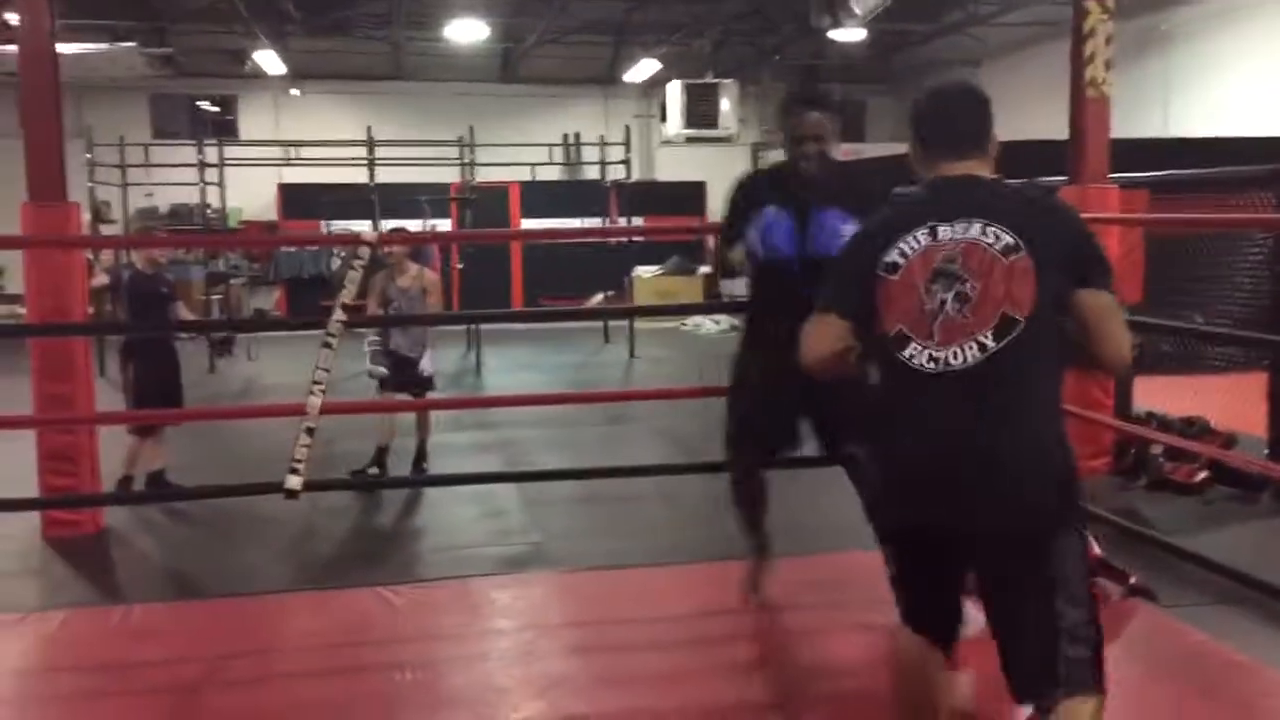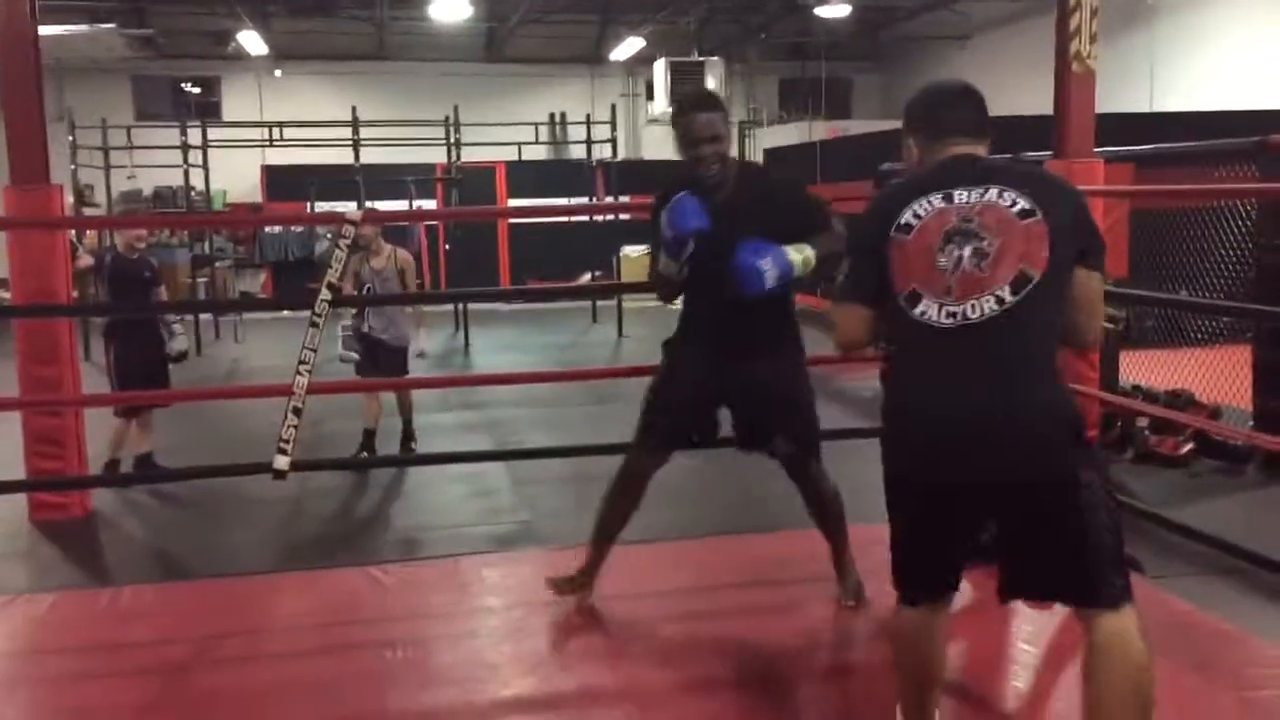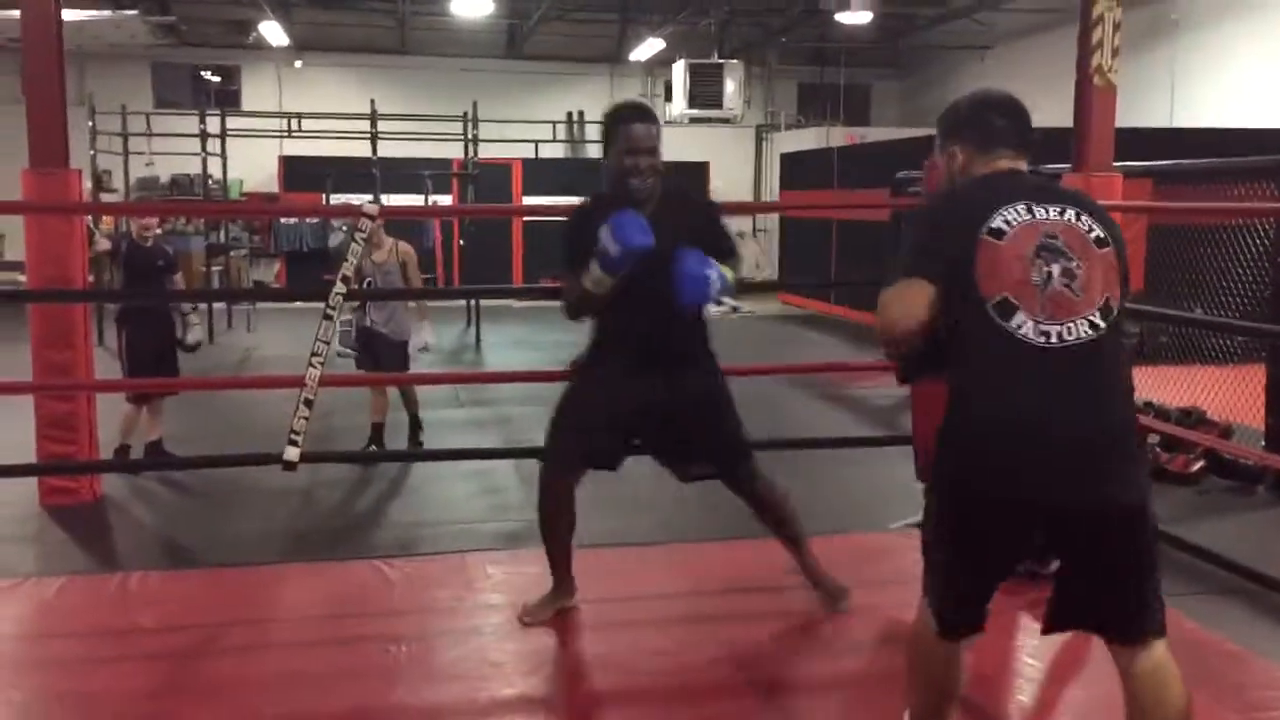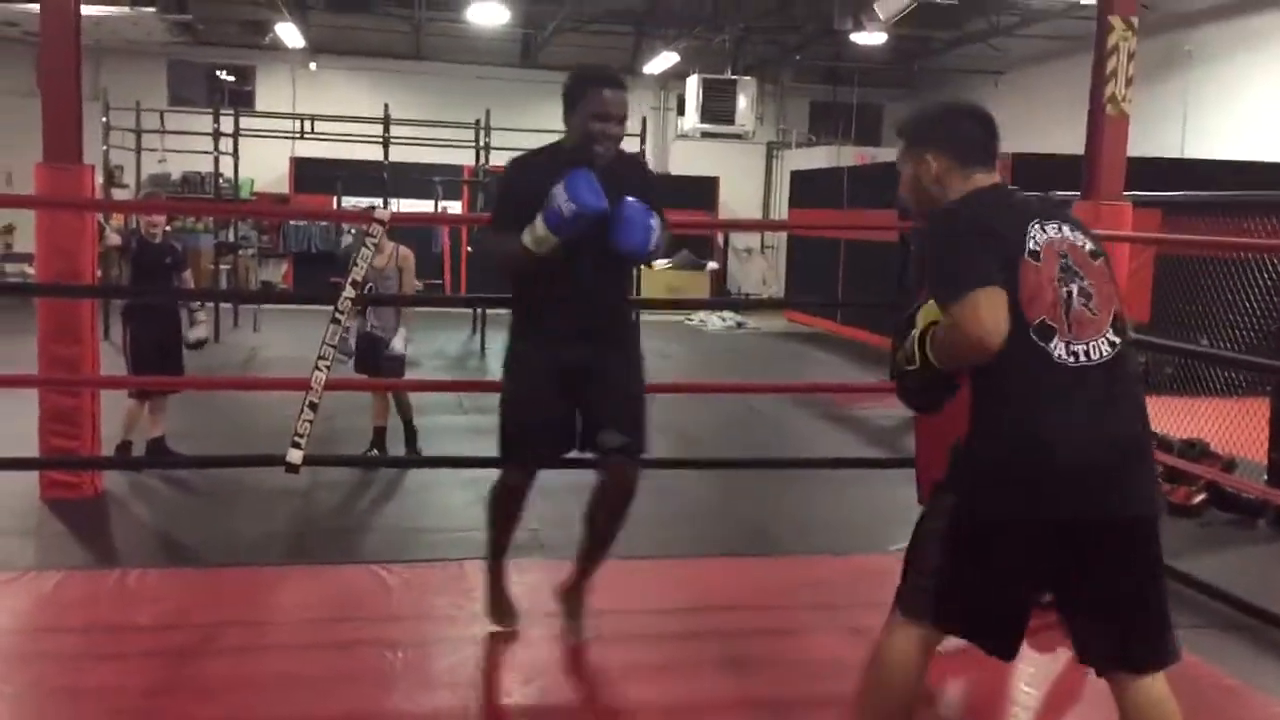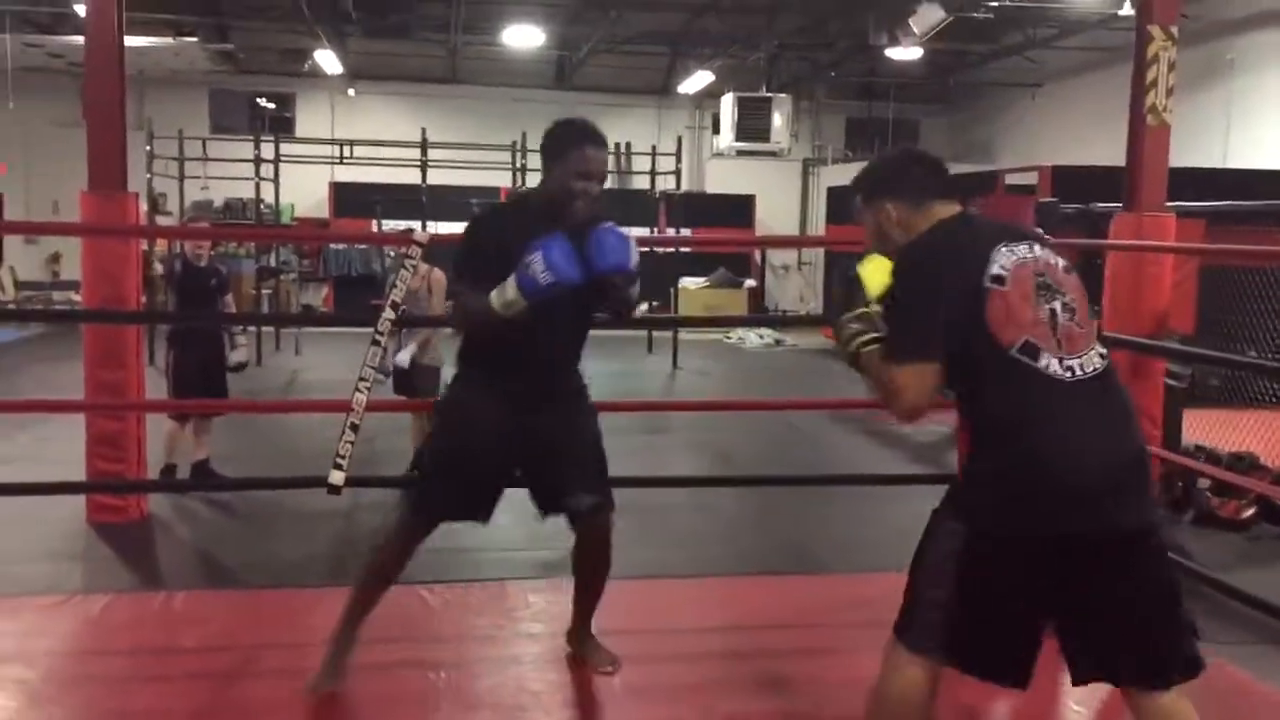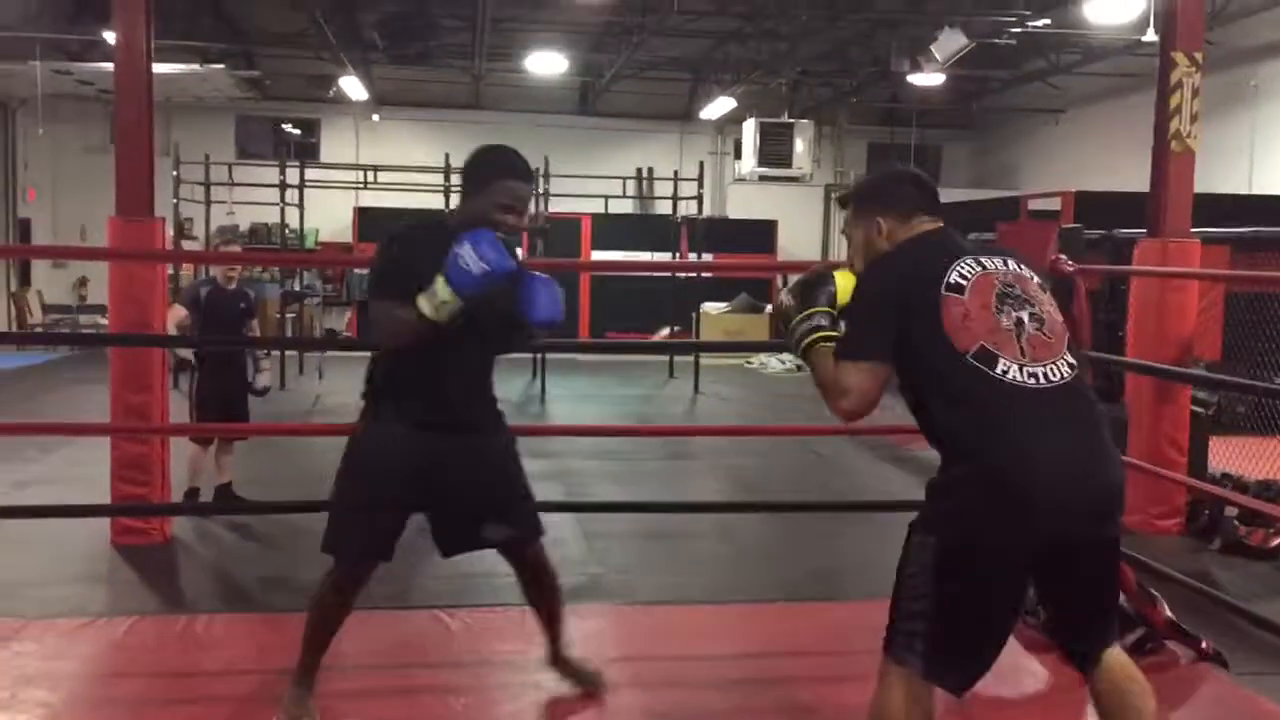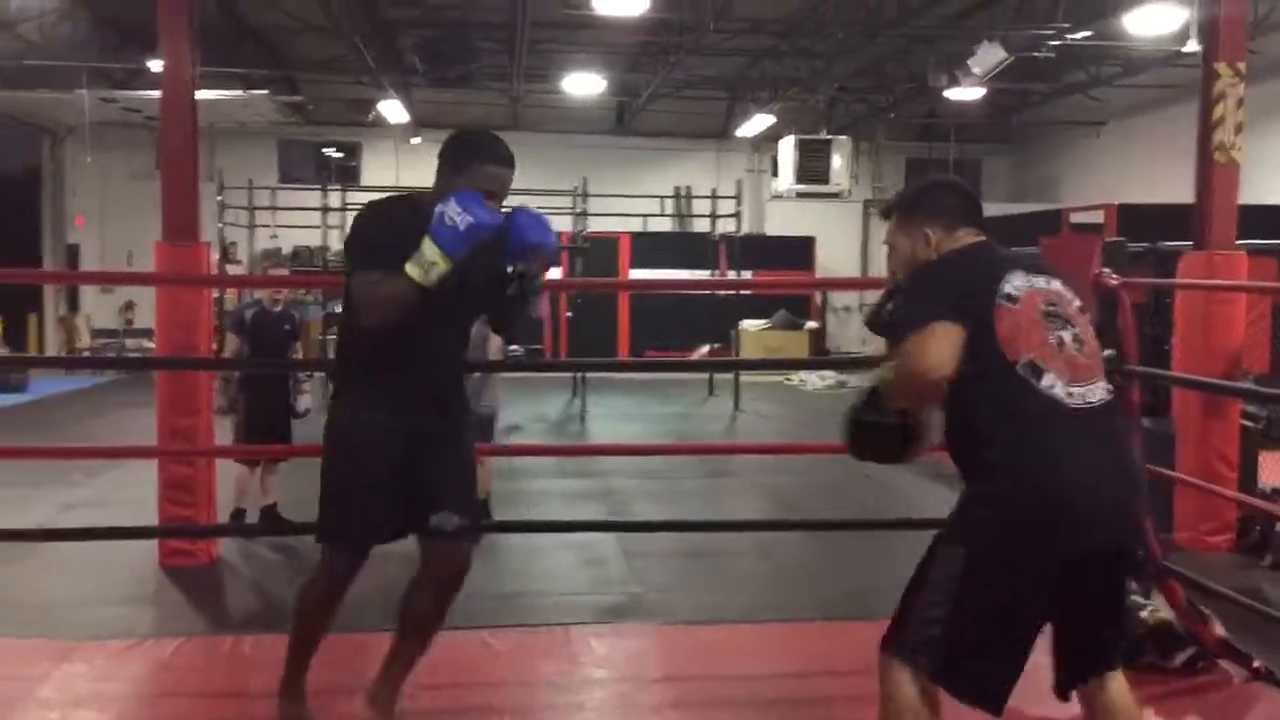
dt=0.2s
person 1, frame 1
left shoulder: (877, 235)
right shoulder: (1052, 222)
left elbow: (819, 353)
right elbow: (1115, 352)
left hip: (911, 474)
right hip: (1022, 476)
left knee: (923, 632)
person 1, frame 2
left shoulder: (888, 208)
right shoulder: (1054, 196)
left elbow: (850, 332)
right elbow: (1088, 330)
left hip: (921, 433)
right hip: (1034, 426)
left knee: (921, 598)
right knee: (1107, 608)
person 1, frame 3
left shoulder: (948, 212)
right shoulder: (1097, 221)
left elbow: (898, 321)
left wrist: (948, 319)
left hip: (988, 446)
right hip: (1102, 449)
left knee: (945, 609)
right knee: (1139, 640)
person 1, frame 4
left shoulder: (958, 224)
right shoulder: (1071, 228)
left elbow: (983, 331)
left wrist: (923, 350)
left hip: (1015, 463)
right hip: (1120, 466)
left knee: (914, 622)
right knee: (1138, 667)
person 1, frame 5
left shoulder: (925, 261)
right shoulder: (1030, 244)
left elbow: (907, 398)
left wrist: (864, 343)
left hip: (1021, 478)
right hip: (1119, 473)
left knee: (916, 651)
person 1, frame 6
left shoulder: (892, 273)
right shoulder: (1010, 262)
left elbow: (851, 398)
left wrist: (811, 327)
left hip: (991, 490)
right hip: (1091, 478)
left knee: (909, 668)
right knee: (1098, 651)
person 1, frame 7
left shoulder: (942, 277)
right shoulder: (1048, 282)
left elbow: (930, 365)
left wrist: (890, 393)
left hip: (1023, 506)
right hip: (1114, 496)
left knee: (909, 665)
right knee: (1098, 673)
person 2, frame 1
left shoulder: (858, 190)
right shoulder: (756, 190)
right elbow: (728, 259)
right wrist: (749, 251)
right hip: (767, 346)
left knee: (863, 462)
right knee: (745, 462)
right ankle: (759, 548)
person 2, frame 2
left shoulder: (771, 189)
right shoulder: (674, 202)
left elbow: (832, 241)
right elbow: (665, 292)
left wrist: (790, 262)
right wrist: (671, 257)
left hip: (769, 349)
right hip: (697, 346)
left knee: (803, 465)
right knee: (642, 457)
left ankle: (845, 566)
right ankle: (592, 570)
person 2, frame 3
left shoulder: (693, 209)
right shoulder: (590, 219)
left elbow: (728, 267)
right elbow: (574, 307)
left wrist: (715, 279)
right wrist: (603, 269)
left hip: (686, 368)
right hip: (613, 365)
left knee: (745, 477)
right knee: (557, 471)
left ankle: (811, 568)
right ankle: (561, 586)
person 2, frame 4
left shoulder: (635, 175)
right shoulder: (527, 174)
left elbow: (650, 241)
right elbow: (504, 261)
left wrist: (645, 240)
right wrist: (548, 227)
left hip: (612, 339)
right hip: (539, 340)
left knee: (621, 471)
right knee: (519, 471)
left ankle: (577, 584)
right ankle: (496, 583)
person 2, frame 5
left shoulder: (598, 230)
right shoulder: (495, 226)
left elbow: (620, 309)
right elbow: (463, 318)
left wrist: (624, 281)
right wrist: (518, 291)
left hip: (557, 395)
right hip: (484, 393)
left knee: (595, 522)
right knee: (416, 519)
left ankle: (581, 632)
right ankle: (345, 639)
person 2, frame 6
left shoulder: (505, 262)
right shoulder: (407, 247)
right elbow: (386, 335)
left wrist: (533, 317)
right wrist: (448, 289)
left hip: (474, 425)
right hip: (396, 427)
left knee: (527, 550)
right knee: (352, 564)
left ankle: (559, 653)
person 2, frame 7
left shoulder: (490, 237)
right shoulder: (382, 221)
left elbow: (507, 320)
right elbow: (371, 312)
left wrist: (530, 273)
right wrist: (436, 255)
left hip: (443, 409)
right hip: (370, 408)
left knee: (450, 556)
right knee: (341, 559)
person 3, frame 1
left shoulder: (164, 280)
right shoulder: (124, 276)
left elbow: (180, 313)
right elbow: (96, 280)
left hip: (164, 352)
right hip: (137, 354)
left knee: (159, 420)
right knee: (142, 424)
left ankle: (156, 476)
right ankle: (125, 481)
person 3, frame 2
left shoulder: (149, 264)
right shoulder: (106, 259)
left elbow: (161, 299)
right elbow: (80, 261)
left wrist: (175, 330)
left hip: (148, 334)
right hip: (120, 337)
left knee: (147, 402)
right knee: (128, 405)
left ankle: (144, 459)
right ankle: (112, 463)
person 3, frame 3
left shoulder: (164, 252)
right shoulder: (121, 245)
left elbow: (178, 287)
right elbow: (98, 244)
left wrist: (191, 319)
left hip: (162, 323)
right hip: (132, 324)
left knee: (159, 391)
right knee: (138, 394)
left ankle: (154, 447)
right ankle: (122, 451)
person 3, frame 4
left shoulder: (174, 248)
right shoulder: (130, 241)
left elbow: (186, 284)
right elbow: (109, 239)
left wrist: (198, 317)
left hip: (169, 320)
right hip: (138, 320)
left knee: (163, 387)
right knee: (141, 389)
left ankle: (156, 443)
right ankle: (124, 446)
person 3, frame 5
left shoulder: (218, 272)
right shoulder: (176, 265)
left elbow: (228, 307)
left wrist: (238, 341)
left hip: (212, 343)
right hip: (183, 343)
left knee: (207, 410)
right knee: (180, 411)
left ankle: (201, 466)
right ankle: (168, 469)
person 3, frame 6
left shoulder: (246, 295)
right shoulder: (199, 291)
left elbow: (253, 332)
right elbow: (171, 321)
left wrist: (262, 365)
right wrist: (179, 346)
left hip: (235, 369)
right hip: (206, 368)
left knee: (229, 435)
right knee: (202, 435)
left ankle: (223, 490)
right ankle: (191, 493)
person 3, frame 7
left shoulder: (292, 318)
right shoulder: (245, 313)
right elbow: (230, 354)
left hip: (280, 391)
right hip: (252, 390)
left knee: (273, 456)
right knee: (248, 457)
left ankle: (269, 510)
right ankle: (238, 514)
person 4, frame 1
left shoulder: (427, 278)
right shoulder: (380, 279)
right elbow: (371, 314)
left wrist: (429, 354)
right wrist: (373, 345)
left hip: (418, 351)
right hip: (391, 349)
left ankle: (421, 456)
right ankle: (378, 462)
person 4, frame 2
left shoulder: (401, 258)
right shoulder: (356, 261)
right elbow: (347, 297)
left wrist: (420, 332)
right wrist: (347, 330)
left hip: (394, 333)
right hip: (366, 332)
left knee: (399, 386)
left ankle: (408, 435)
right ankle: (367, 445)
person 4, frame 3
left shoulder: (403, 250)
right shoulder: (359, 254)
left elbow: (416, 289)
left wrist: (424, 326)
left hip: (395, 327)
right hip: (367, 326)
left knee: (402, 381)
left ankle: (416, 426)
right ankle: (376, 439)
person 4, frame 4
left shoulder: (403, 255)
left elbow: (408, 297)
left wrist: (401, 333)
right wrist: (349, 329)
left hip: (391, 333)
right hip: (368, 331)
left knee: (395, 386)
right knee: (377, 387)
left ankle: (410, 433)
right ankle: (378, 443)
person 4, frame 5
left shoulder: (435, 277)
left elbow: (435, 319)
left wrist: (412, 348)
right wrist: (391, 350)
left hip: (426, 355)
right hip: (403, 352)
right knee: (416, 408)
person 4, frame 6
left shoulder: (455, 305)
right shoulder: (422, 304)
right elbow: (415, 340)
left hip: (449, 380)
left knee: (447, 433)
right knee: (436, 433)
person 4, frame 7
left shoulder: (490, 324)
left elbow: (493, 357)
left wrist: (477, 370)
left hip: (482, 397)
right hip: (465, 393)
left knee: (479, 453)
left ankle: (482, 509)
right ankle: (481, 505)
